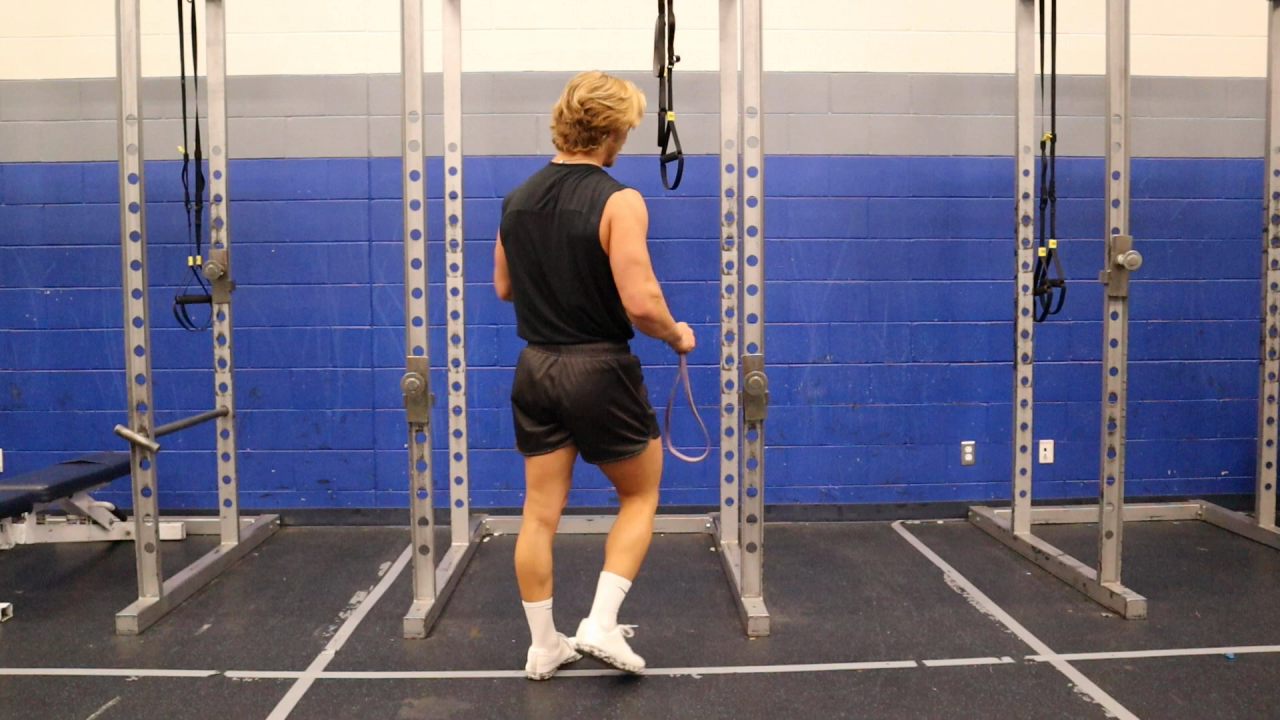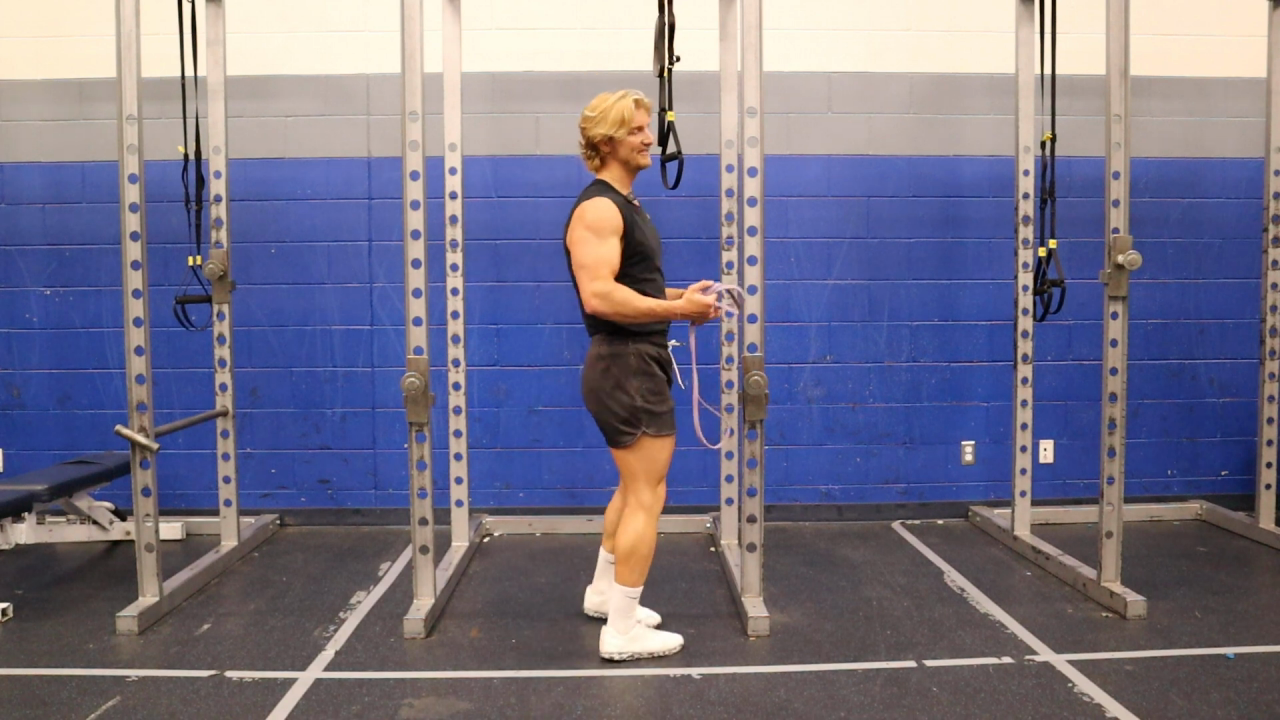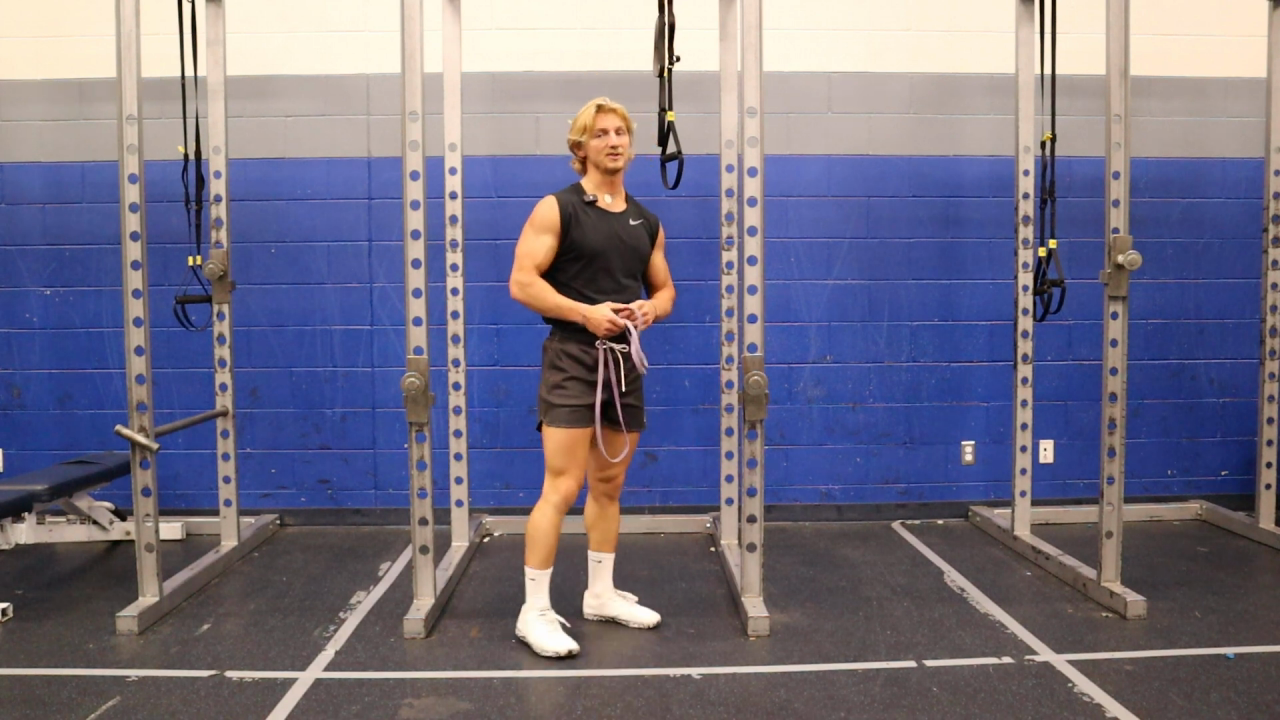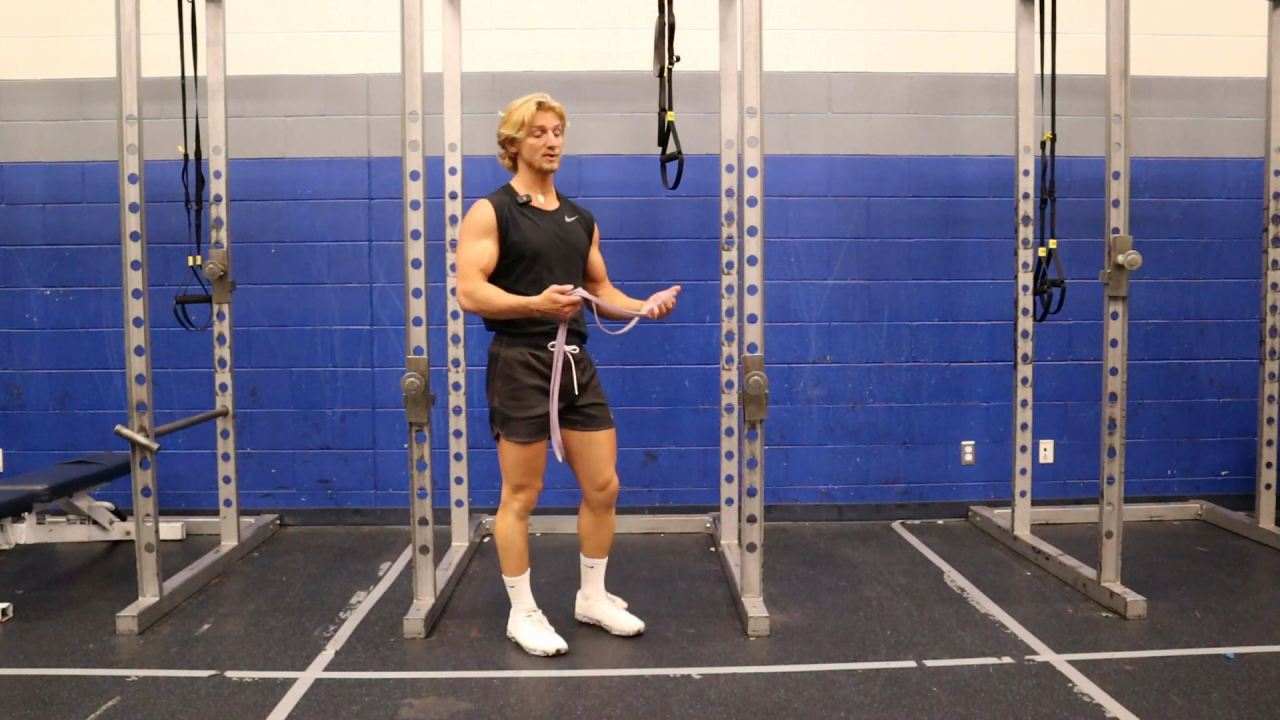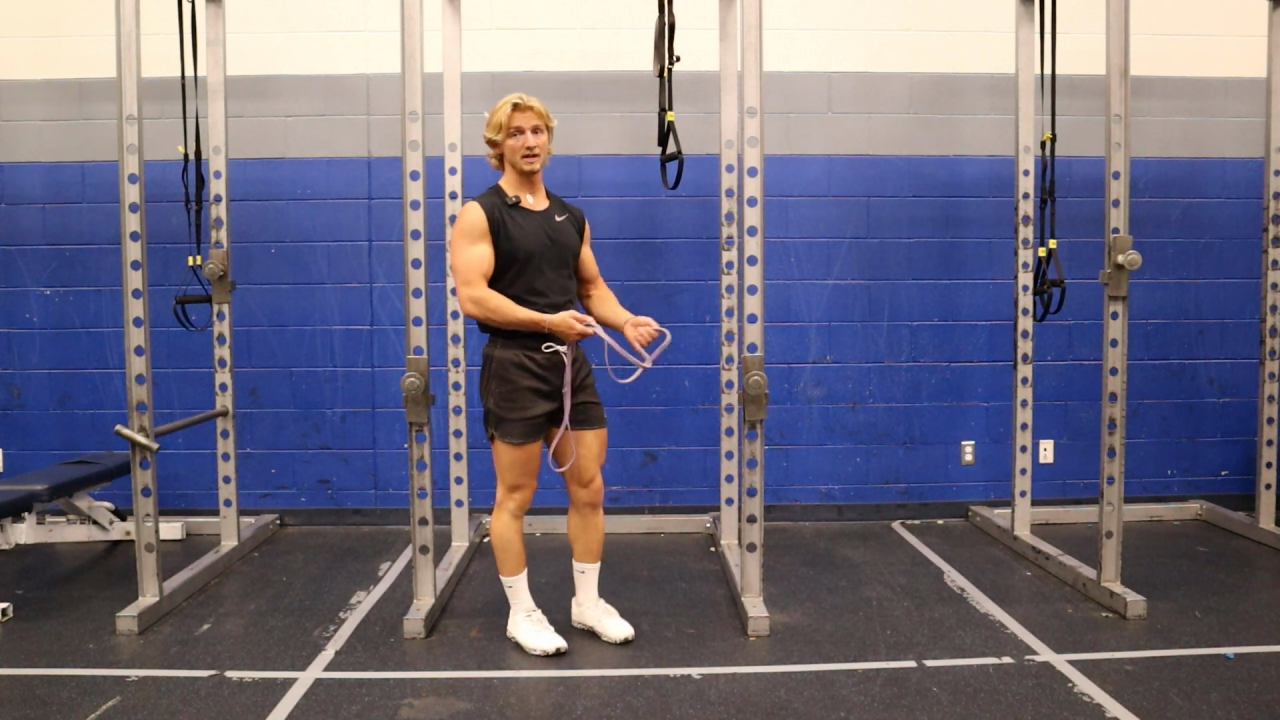
dt=0.7s
person 1, frame 1
left shoulder: (518, 199)
right shoulder: (618, 200)
left elbow: (505, 287)
right elbow: (641, 304)
right wrist: (677, 333)
left hip: (536, 368)
right hip: (601, 370)
left knee: (541, 513)
right knee: (640, 496)
left ankle: (543, 644)
right ankle: (601, 623)
person 1, frame 2
left shoulder: (625, 206)
right shoulder: (598, 208)
right elbow: (600, 297)
left wrist: (677, 295)
right wrist: (678, 310)
left hip: (633, 361)
right hip: (626, 363)
left knee: (633, 488)
right knee: (646, 498)
left ankle: (604, 591)
right ankle: (623, 630)
person 1, frame 3
left shoulder: (646, 221)
right shoulder: (557, 208)
left elbow: (664, 288)
right elbow: (522, 282)
left wrist: (652, 308)
right wrist: (585, 312)
left hip: (624, 360)
right hip: (572, 357)
left knee: (609, 486)
right knee: (561, 488)
left ankle: (602, 592)
right ankle: (535, 610)
person 1, frame 4
left shoulder: (580, 218)
right shoulder: (491, 212)
left elbow: (599, 288)
right elbow: (470, 291)
left wrist: (643, 306)
right wrist: (535, 303)
left hip: (576, 362)
right hip: (521, 365)
left knee: (603, 488)
right knee: (521, 497)
left ankle: (593, 597)
right ankle: (523, 613)
person 1, frame 5
left shoulder: (570, 216)
right shoulder: (481, 214)
left elbow: (592, 285)
right elbow: (472, 297)
left wrist: (628, 318)
right wrist: (548, 320)
left hip: (574, 362)
right hip: (517, 365)
left knee: (589, 488)
right knee: (516, 496)
left ankle: (588, 601)
right ankle: (522, 613)
